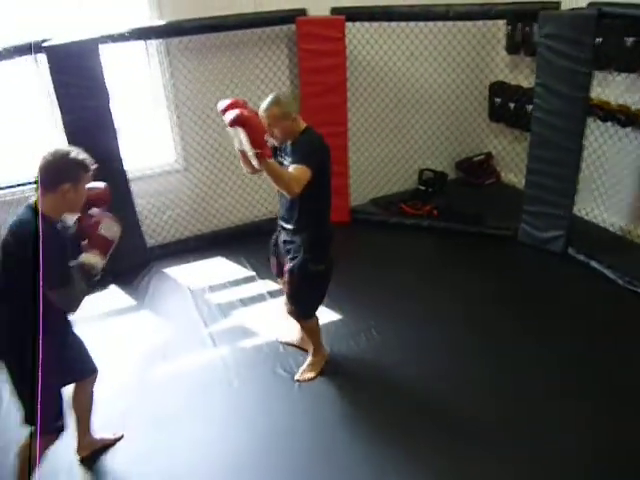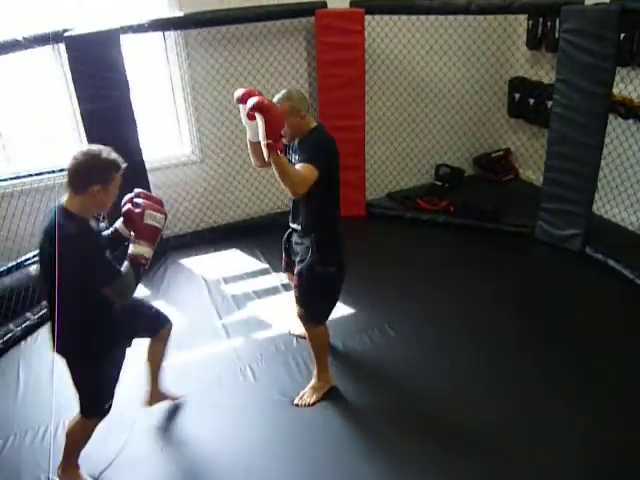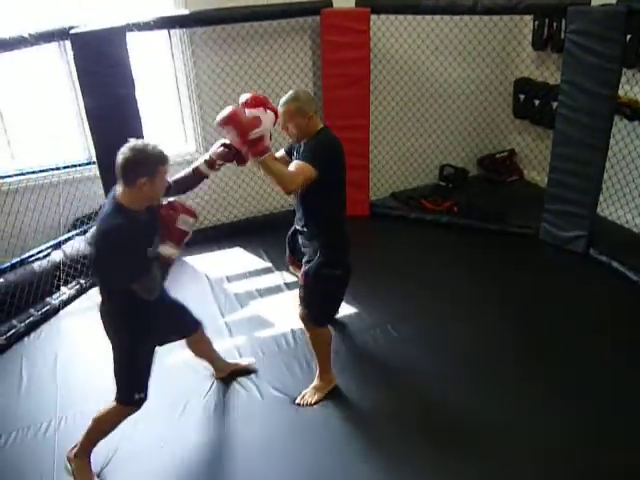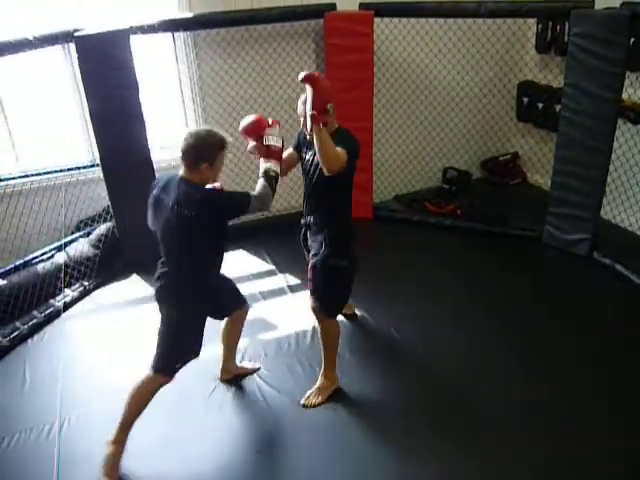
dt=0.2s
person 1, frame 1
left shoulder: (48, 219)
right shoulder: (31, 235)
left elbow: (64, 256)
right elbow: (69, 299)
left hip: (53, 328)
right hip: (30, 342)
left knee: (88, 378)
right knee: (49, 427)
left ankle: (86, 442)
person 1, frame 2
left shoulder: (77, 214)
right shoulder: (69, 237)
right elbow: (122, 290)
left wrist: (122, 227)
right wrist: (143, 242)
left hip: (107, 308)
right hip: (84, 332)
left knee: (159, 326)
right knee: (95, 409)
left ankle: (154, 390)
person 1, frame 3
left shoulder: (127, 195)
right shoulder: (116, 231)
left elbow: (172, 188)
right elbow: (149, 289)
left wrist: (210, 162)
right wrist: (171, 242)
left hip: (151, 303)
right hip: (131, 319)
left knee: (195, 329)
right knee: (129, 402)
left ankle: (222, 367)
person 1, frame 4
left shoulder: (166, 183)
right shoulder: (200, 202)
right elbow: (261, 201)
right wrist: (269, 158)
left hip: (200, 276)
right hip: (181, 293)
left knee: (239, 308)
right knee: (160, 374)
left ankle: (229, 366)
right ankle: (117, 443)
person 2, frame 1
left shoulder: (311, 145)
right shoulder: (286, 142)
left elbow: (293, 187)
left hip: (310, 236)
right hip: (289, 229)
left knee: (297, 305)
right knee: (287, 284)
left ankle: (317, 356)
right ankle: (306, 338)
person 2, frame 2
left shoulder: (319, 144)
right shoulder: (296, 139)
left elbow: (297, 187)
right elbow: (265, 162)
left wrist: (273, 145)
right wrist: (254, 130)
left hip: (320, 238)
right hip: (299, 229)
left knee: (308, 311)
right knee: (296, 280)
left ankle: (322, 377)
right ankle: (311, 329)
person 2, frame 3
left shoulder: (325, 146)
right shoulder: (302, 141)
left elbow: (289, 184)
right elbow: (274, 165)
left wrist: (258, 147)
right wrist: (258, 137)
left hip: (326, 239)
right hip: (306, 230)
left knee: (310, 314)
right knee: (300, 269)
left ankle: (325, 378)
right ankle: (327, 304)
person 2, frame 4
left shoulder: (345, 140)
right shoulder: (305, 136)
left elbow: (330, 166)
right elbow: (280, 166)
left wrist: (316, 124)
left hip: (335, 232)
right hip: (313, 223)
left knee: (321, 306)
right knee: (318, 269)
left ankle: (328, 377)
right ankle: (343, 304)
